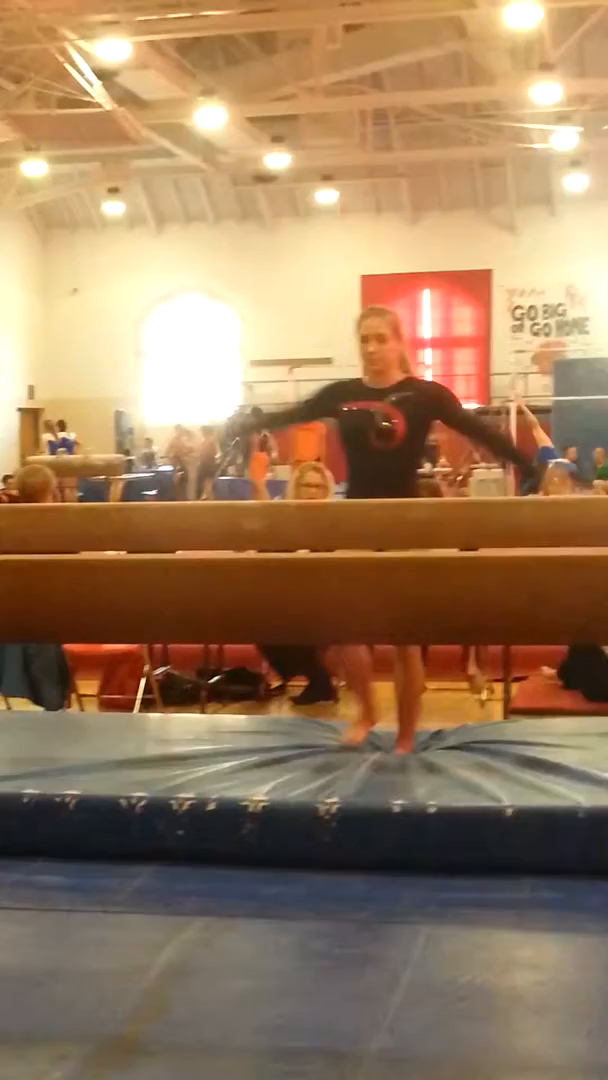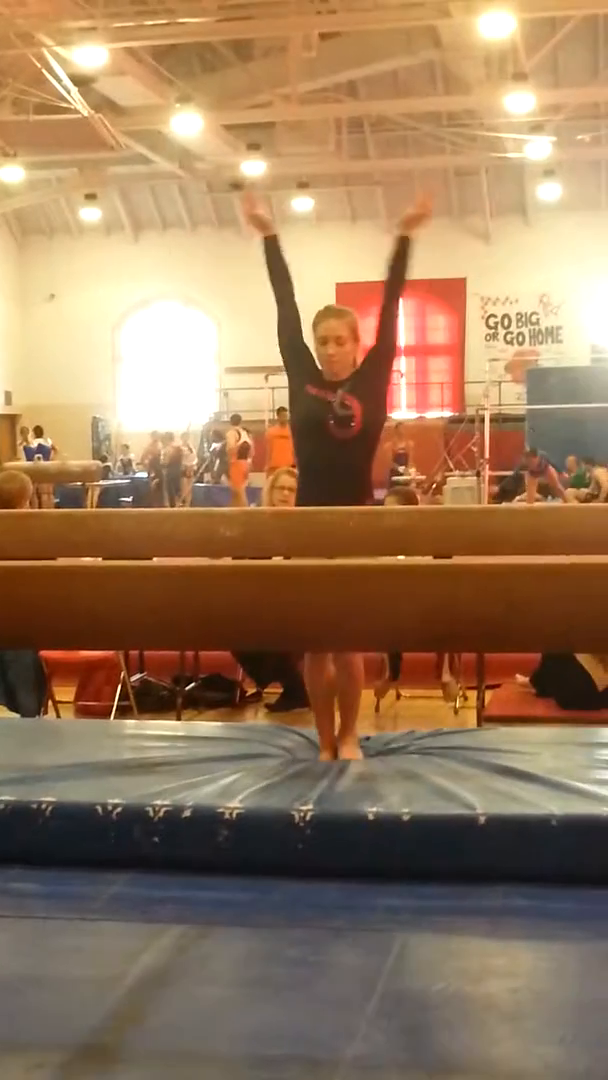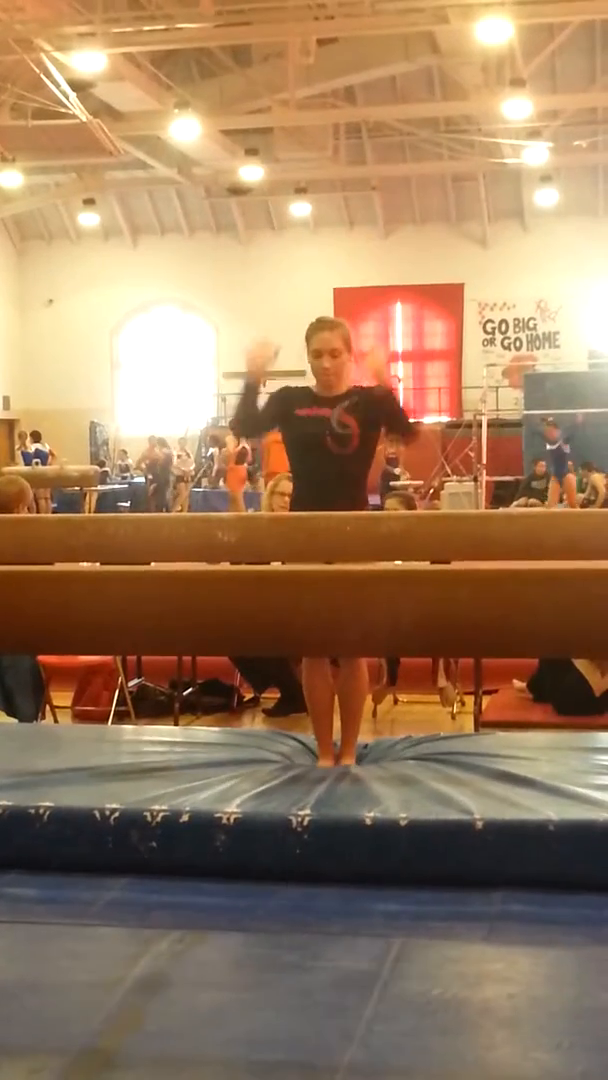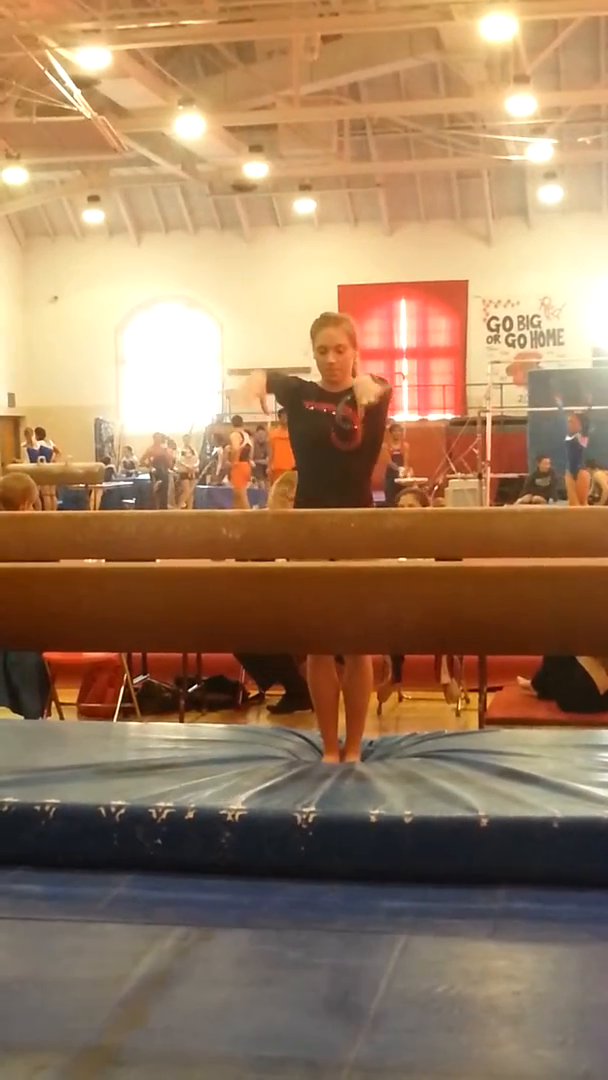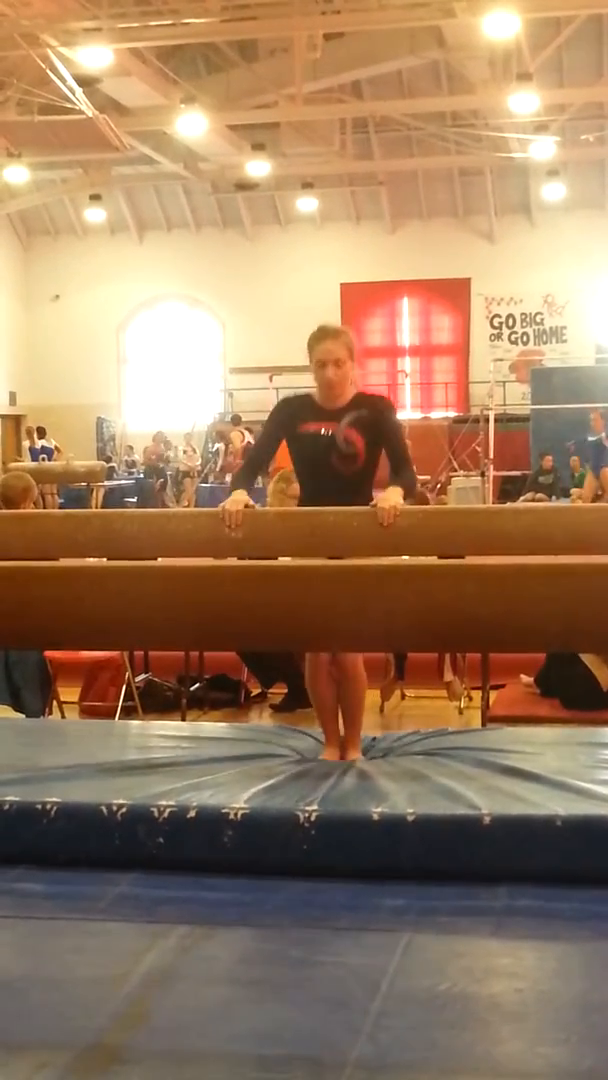
dt=0.4s
person 1, frame 1
left shoulder: (422, 395)
right shoulder: (340, 394)
left elbow: (480, 431)
right elbow: (281, 418)
left wrist: (532, 471)
left knee: (406, 641)
left ankle: (405, 742)
right ankle: (365, 711)
person 1, frame 2
left shoulder: (373, 379)
right shoulder: (301, 378)
left elbow: (392, 302)
right elbow: (284, 301)
left wrist: (406, 235)
right wrist: (268, 236)
right knee: (315, 642)
left ankle: (349, 738)
right ankle: (326, 747)
person 1, frame 3
left shoulder: (369, 397)
right shoulder: (290, 399)
left elbow: (408, 434)
right elbow: (243, 427)
left wrist: (383, 392)
right wrist: (254, 379)
right knee: (312, 648)
left ankle: (349, 752)
right ankle: (325, 752)
person 1, frame 4
left shoulder: (372, 390)
right shoulder: (299, 392)
left elbow: (380, 393)
right elbow: (279, 386)
left wrist: (368, 390)
right wrist: (260, 379)
right knee: (317, 646)
left ankle: (354, 749)
right ankle: (330, 748)
person 1, frame 5
left shoulder: (375, 410)
right shoulder: (291, 410)
left elbow: (406, 472)
right elbow: (252, 462)
left wrist: (397, 492)
right wrist: (237, 492)
left knee: (349, 658)
right knee: (319, 658)
left ankle: (353, 745)
right ankle: (331, 744)
